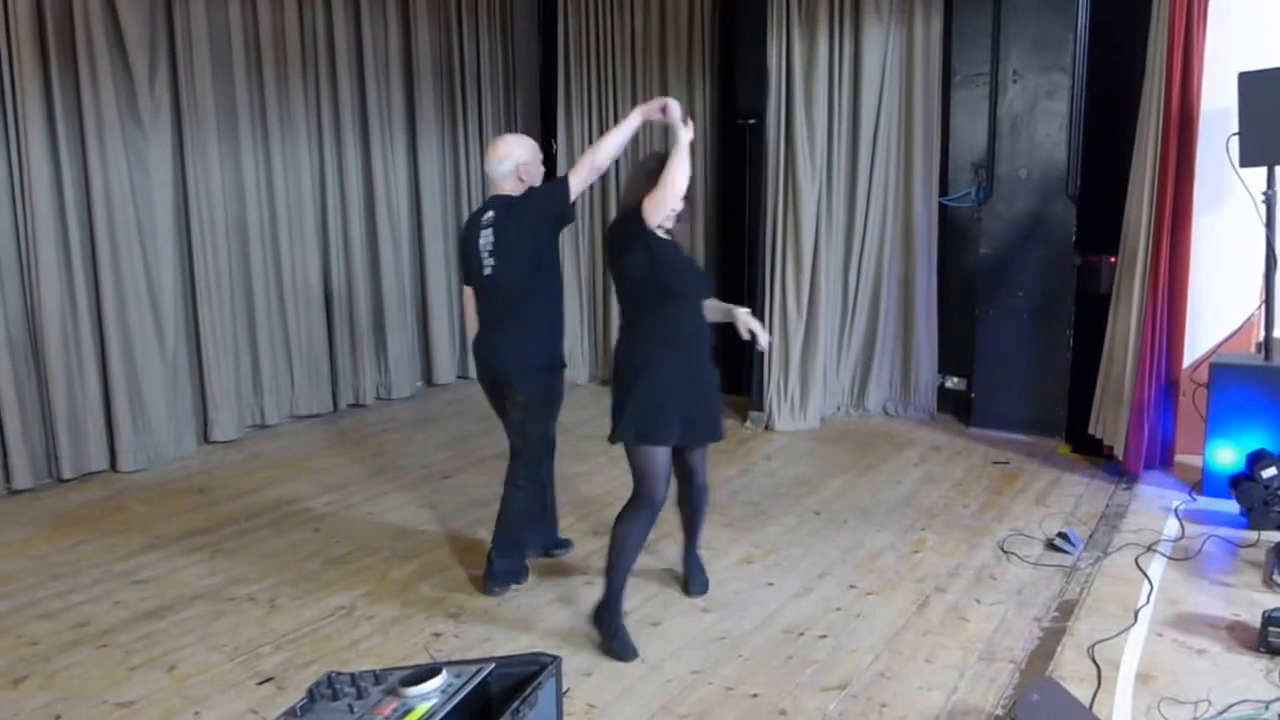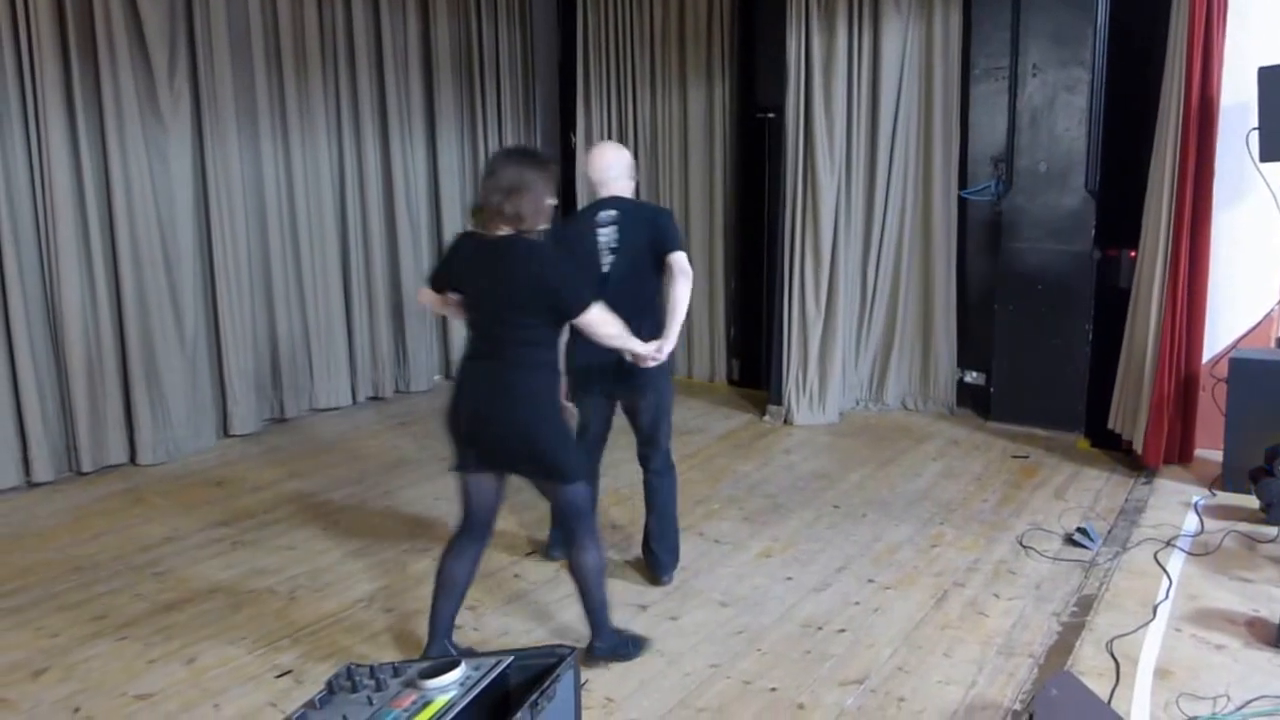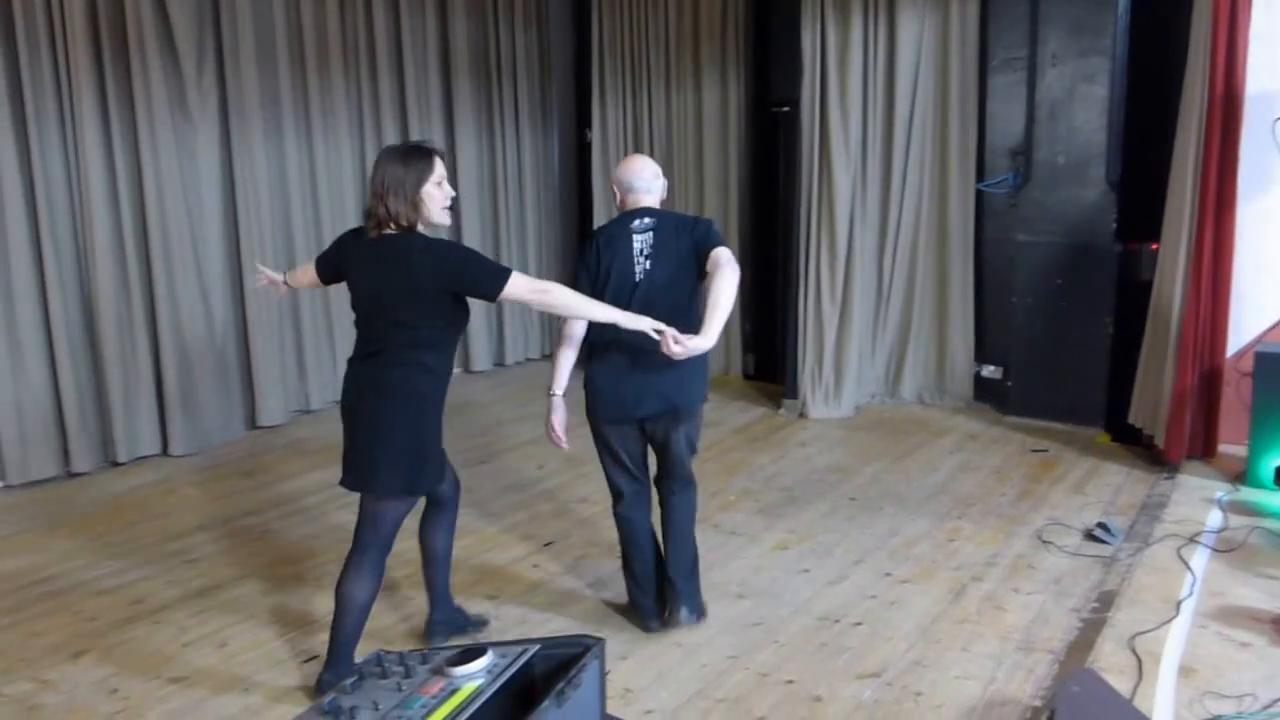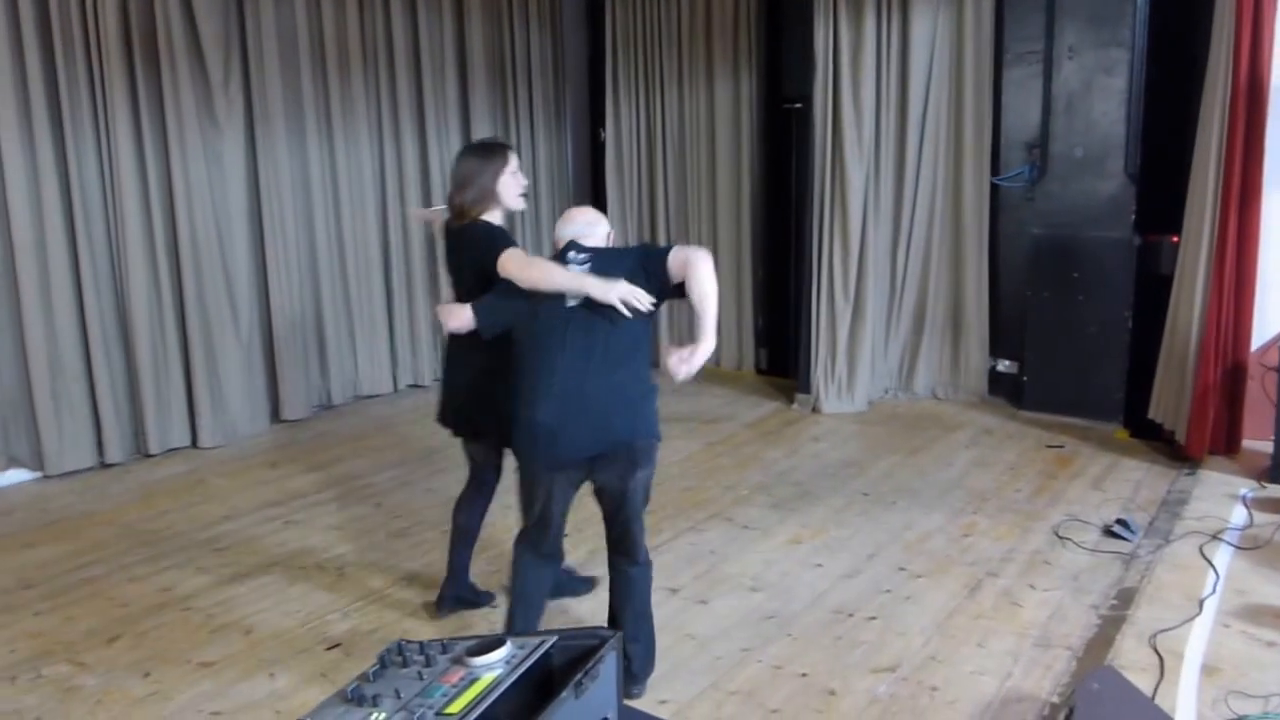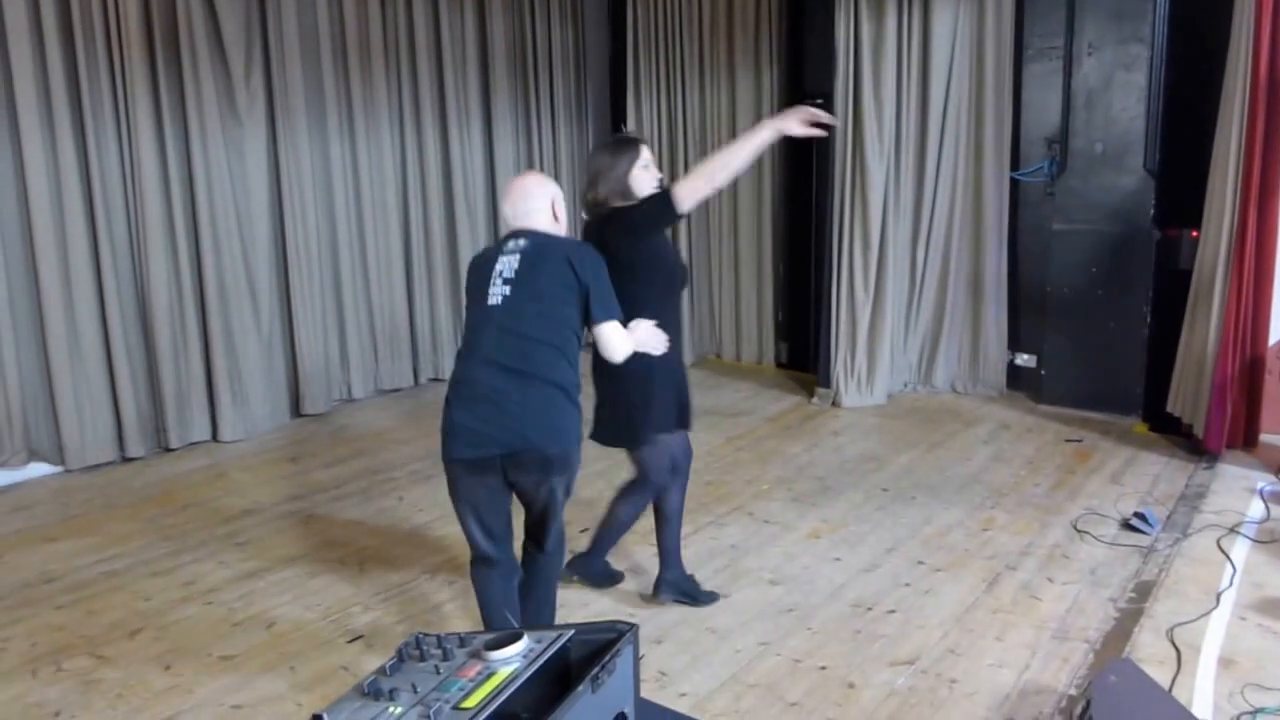
dt=0.7s
person 1, frame 1
left shoulder: (673, 248)
right shoulder: (627, 233)
left elbow: (695, 304)
right elbow: (670, 189)
left wrist: (736, 313)
right wrist: (682, 137)
left hip: (691, 376)
right hip: (646, 380)
left knee: (694, 474)
right knee: (650, 495)
left ankle: (691, 556)
right ankle: (609, 607)
person 1, frame 2
left shoulder: (465, 250)
right shoulder: (540, 261)
left elbow: (436, 299)
right elbow: (598, 324)
right wrist: (638, 346)
left hip: (474, 400)
right hip: (524, 406)
left knee: (474, 524)
right knee: (579, 514)
left ankle: (437, 644)
right ankle: (602, 635)
person 1, frame 3
left shoulder: (357, 246)
right shoulder: (440, 258)
left elbow: (306, 276)
right elbow: (536, 292)
left wrist: (280, 280)
right wrist: (624, 317)
left hip: (368, 397)
right hip: (403, 408)
left knee: (445, 491)
right knee: (374, 540)
left ankle: (442, 615)
right ankle: (336, 668)
person 1, frame 4
left shoulder: (462, 231)
right shoulder: (482, 239)
right elbow: (523, 269)
left wrist: (441, 214)
right wrist: (593, 285)
left hip: (472, 374)
right hip: (501, 377)
left knee: (483, 477)
left ankle: (455, 587)
right ankle: (552, 575)
person 1, frame 5
left shoulder: (618, 228)
right shoulder: (626, 225)
right elbow: (703, 182)
right wrist: (771, 128)
left hip: (655, 368)
right hip: (638, 372)
left knee: (675, 464)
right knee: (655, 474)
left ankle: (671, 576)
right ankle: (590, 559)
person 2, frame 1
left shoulder: (474, 225)
right shoulder: (532, 212)
left elbow: (470, 301)
right elbow: (591, 165)
right wrist: (639, 114)
left hip: (491, 360)
right hip: (532, 361)
left knee: (531, 450)
right knee: (529, 461)
left ankle: (541, 537)
right ankle: (503, 568)
person 2, frame 2
left shoulder: (568, 231)
right shoulder: (657, 219)
right elbow: (681, 274)
left wrist: (565, 370)
right wrist: (669, 339)
left hip: (589, 365)
right hip: (647, 367)
left knee: (586, 450)
right knee: (656, 461)
left ankle: (564, 538)
right ankle: (661, 561)
person 2, frame 3
left shoulder: (599, 242)
right shoulder: (696, 231)
left elbow: (576, 323)
right elbow: (726, 269)
left wrist: (557, 395)
right wrist: (706, 336)
left hip: (612, 393)
right hip: (677, 389)
left knee: (629, 497)
right knee: (677, 487)
left ankle: (647, 604)
right ankle: (682, 596)
person 2, frame 4
right shoulder: (633, 260)
left elbow: (456, 319)
right elbow: (695, 260)
left wrist: (450, 309)
right wrist: (703, 341)
left hip: (549, 433)
right hip: (626, 429)
left knee: (537, 545)
right knee: (628, 549)
right ankle: (633, 669)
person 2, frame 5
left shoulder: (481, 265)
right shoulder: (579, 257)
right elbow: (614, 350)
right wrist: (638, 336)
left hip: (468, 429)
right hip: (546, 430)
left knee: (490, 556)
right knee: (545, 540)
